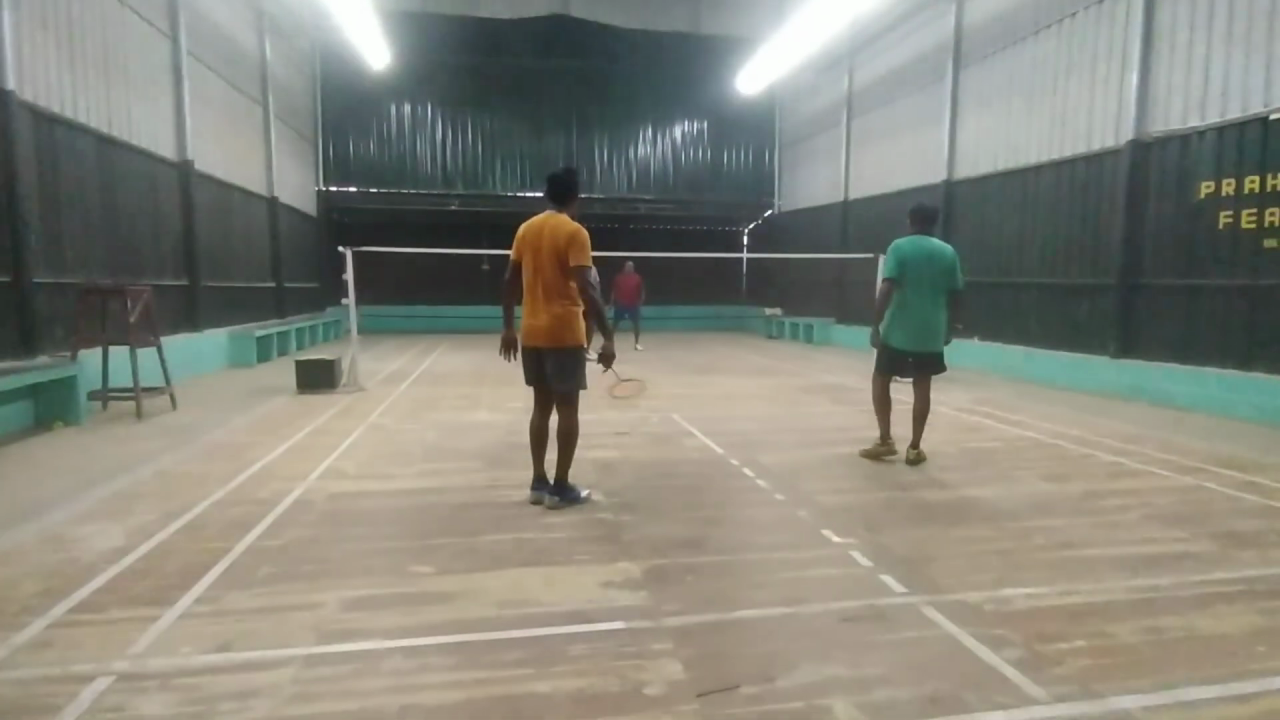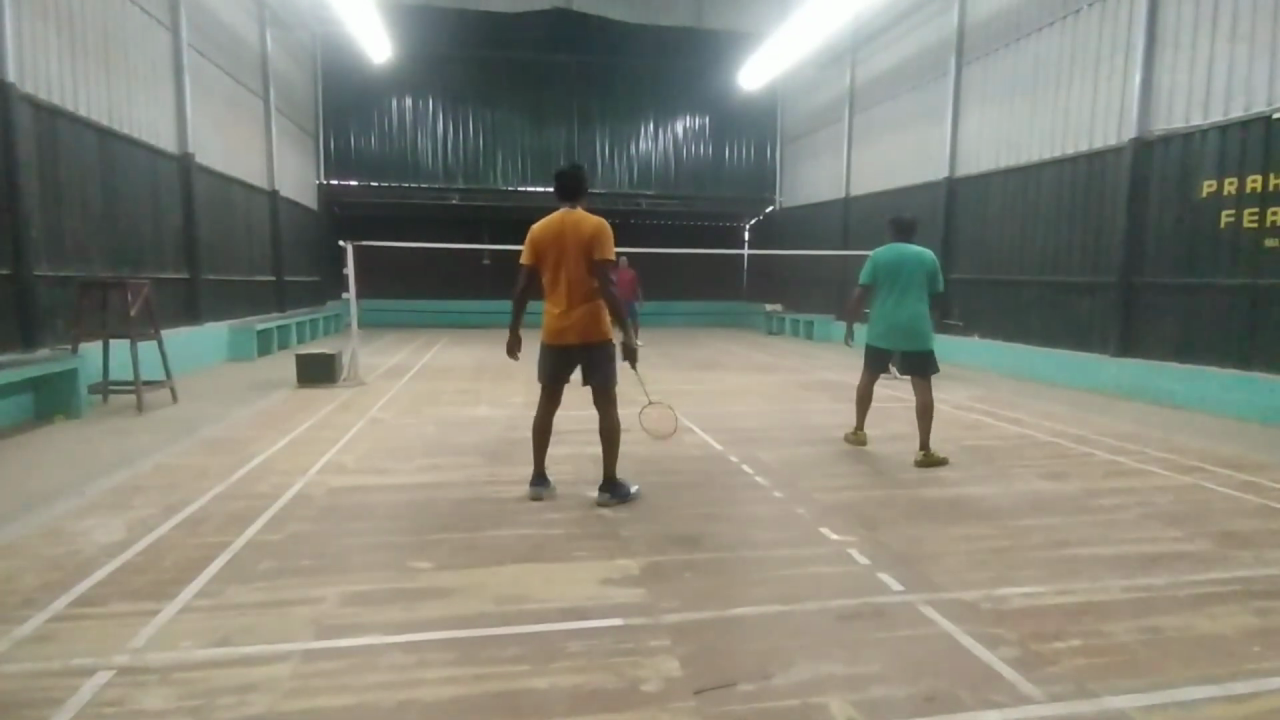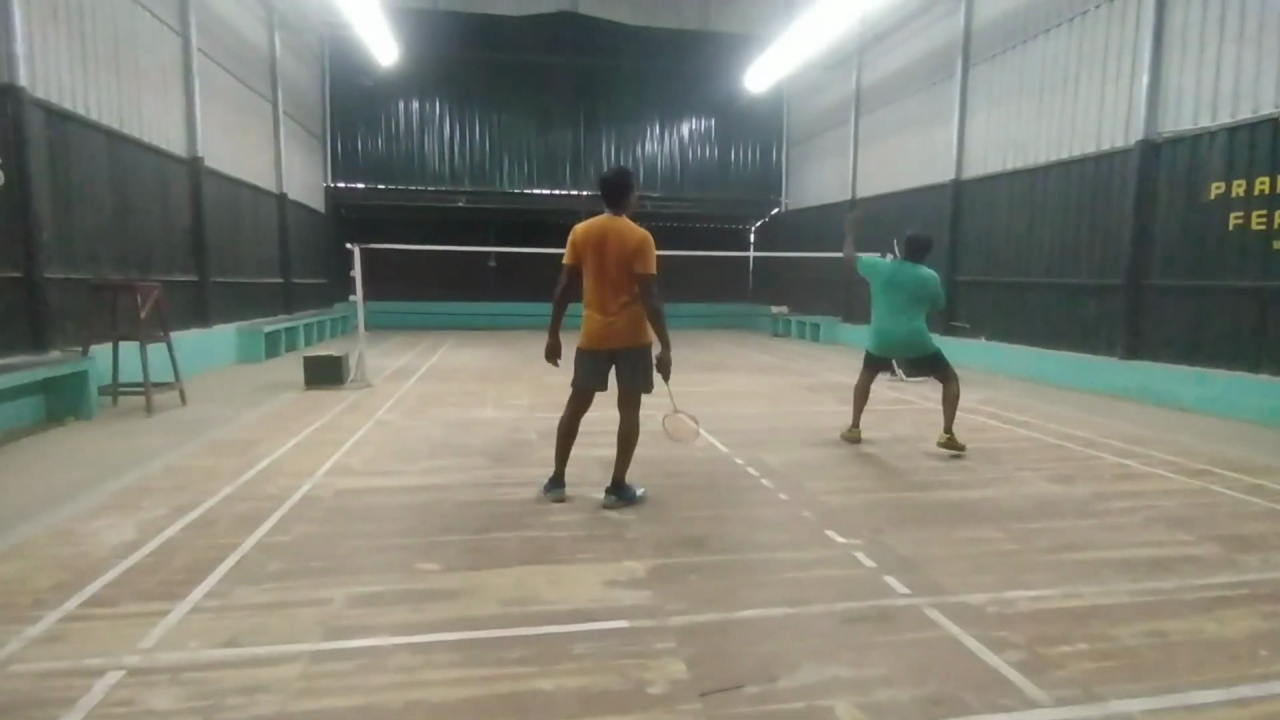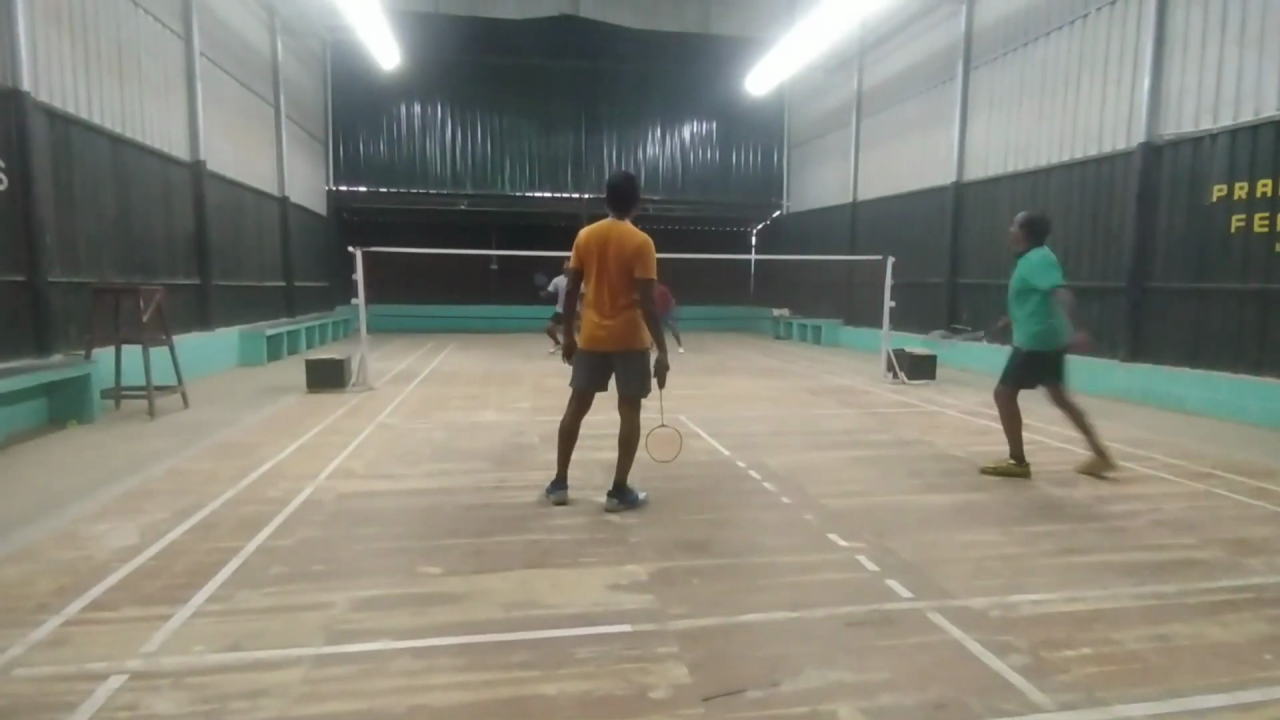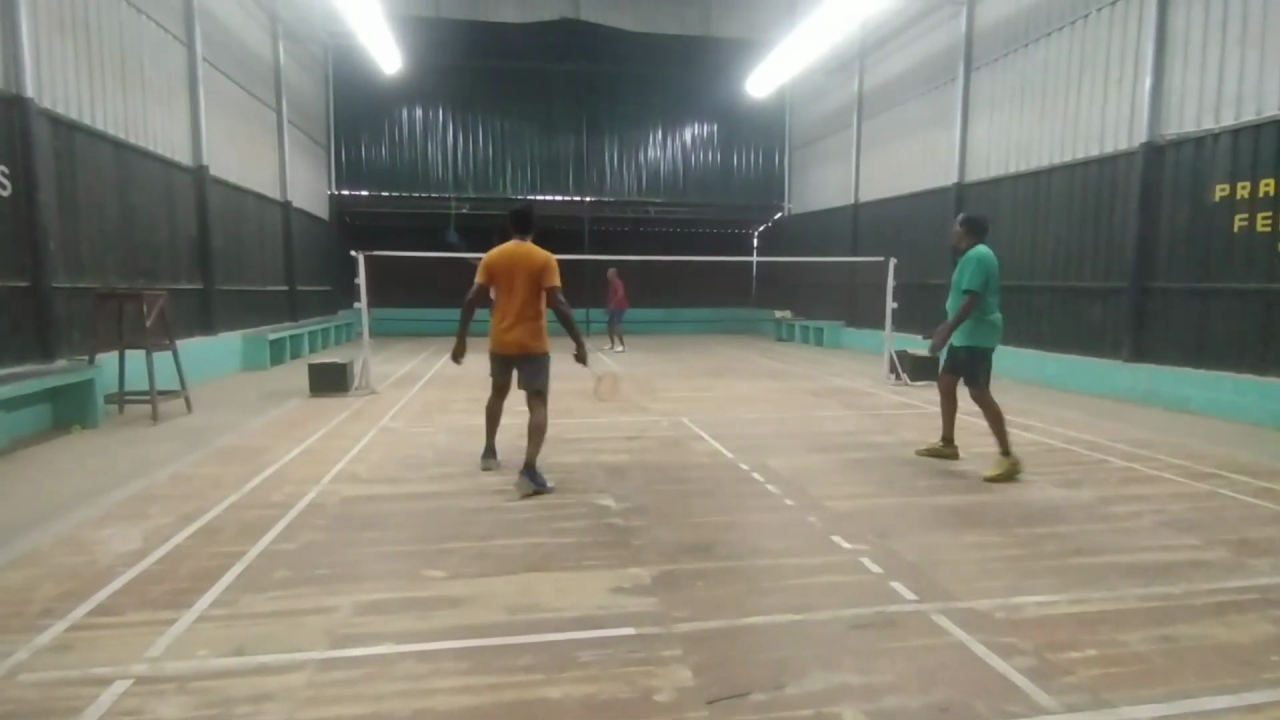
dt=1s
person 1, frame 1
left shoulder: (526, 229)
right shoulder: (574, 232)
left elbow: (510, 282)
right elbow: (586, 289)
left wrist: (508, 328)
right wrist: (607, 338)
left hip: (531, 333)
right hip: (565, 334)
left knee: (542, 407)
right knee: (567, 407)
left ankle: (539, 483)
right ankle: (560, 487)
person 1, frame 2
left shoulder: (538, 230)
right shoulder: (597, 227)
left elbow: (523, 286)
right elbow: (607, 285)
left wrist: (514, 330)
right wrist: (627, 333)
left hip: (555, 332)
right hip: (594, 331)
left knee: (547, 404)
right knee: (606, 405)
left ankle: (539, 479)
right ankle: (610, 484)
person 1, frame 3
left shoulder: (580, 232)
right shoulder: (640, 238)
left elbow: (564, 287)
right elbow: (649, 297)
left wrist: (553, 334)
right wrist: (664, 346)
left hip: (593, 336)
right hip: (632, 337)
left knee: (576, 406)
right knee: (629, 410)
left ankle: (556, 481)
right ankle: (617, 488)
person 1, frame 4
left shoulder: (585, 236)
right shoulder: (641, 242)
left elbow: (571, 290)
right elbow: (646, 301)
left wrist: (567, 334)
right wrist: (661, 350)
left hip: (591, 337)
right hip: (629, 340)
left knee: (576, 408)
right knee: (630, 412)
left ankle: (559, 484)
right ankle: (619, 491)
person 1, frame 5
left shoulder: (492, 256)
right shoulder: (544, 259)
left elbow: (472, 300)
right elbow: (558, 304)
left wrist: (461, 339)
right wrist: (579, 343)
left hip: (500, 341)
right hip: (532, 343)
left knee: (498, 392)
right knee: (538, 405)
left ankle: (489, 452)
right ankle: (530, 470)
person 2, frame 1
left shoulder: (899, 247)
right shoulder: (948, 252)
left elbow: (886, 290)
right elbow: (955, 297)
left wrist: (875, 326)
right wrist: (949, 329)
left hip: (898, 331)
right hip: (932, 334)
left knee: (881, 381)
right knee: (922, 388)
left ankle: (885, 440)
right ankle: (914, 448)
person 2, frame 2
left shoulder: (878, 255)
right shoulder: (928, 257)
left elbow: (860, 294)
right elbow: (936, 298)
left wrist: (849, 324)
left hip: (881, 330)
right hip: (917, 332)
left knee: (868, 378)
right knee: (923, 388)
left ankle: (858, 431)
right ankle: (924, 451)
person 2, frame 3
left shoulder: (880, 267)
right shoulder: (931, 278)
left elbow: (850, 256)
right elbow: (937, 308)
left wrist: (850, 231)
left hip: (884, 338)
right hip: (918, 341)
left knee: (866, 377)
right knee: (950, 379)
left ankle: (854, 429)
right ankle: (947, 434)
person 2, frame 4
left shoulder: (1035, 260)
right shoulder: (1035, 258)
left elbow: (1061, 293)
left wrist: (1072, 329)
right wrist: (1008, 320)
left hip: (1035, 340)
right hip: (1051, 339)
left knee: (1003, 395)
right knee: (1059, 397)
left ankle: (1017, 461)
right ankle: (1099, 456)
person 2, frame 5
left shoulder: (977, 256)
right shoulder: (971, 256)
left elbow: (970, 301)
left wrist: (946, 332)
right wrist: (948, 329)
left hip: (976, 337)
right hip: (963, 336)
left knee: (980, 394)
right knee: (945, 384)
left ankle: (1007, 457)
right ankle: (947, 444)
